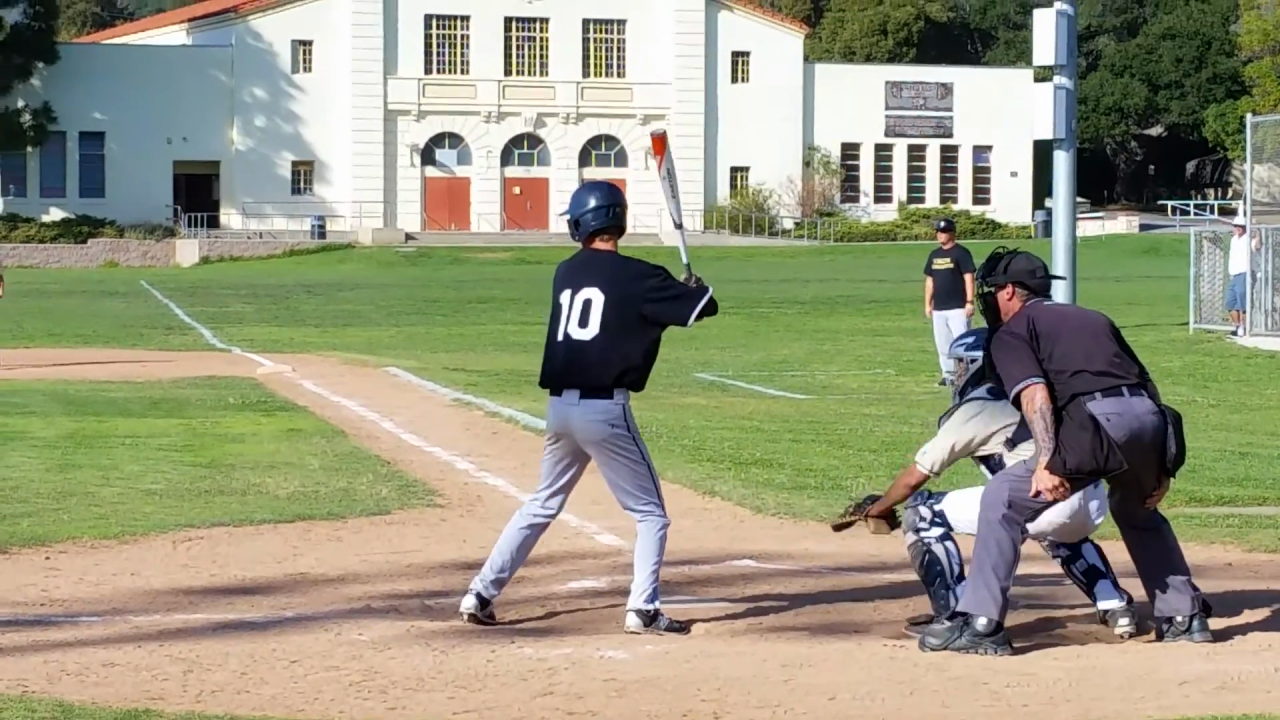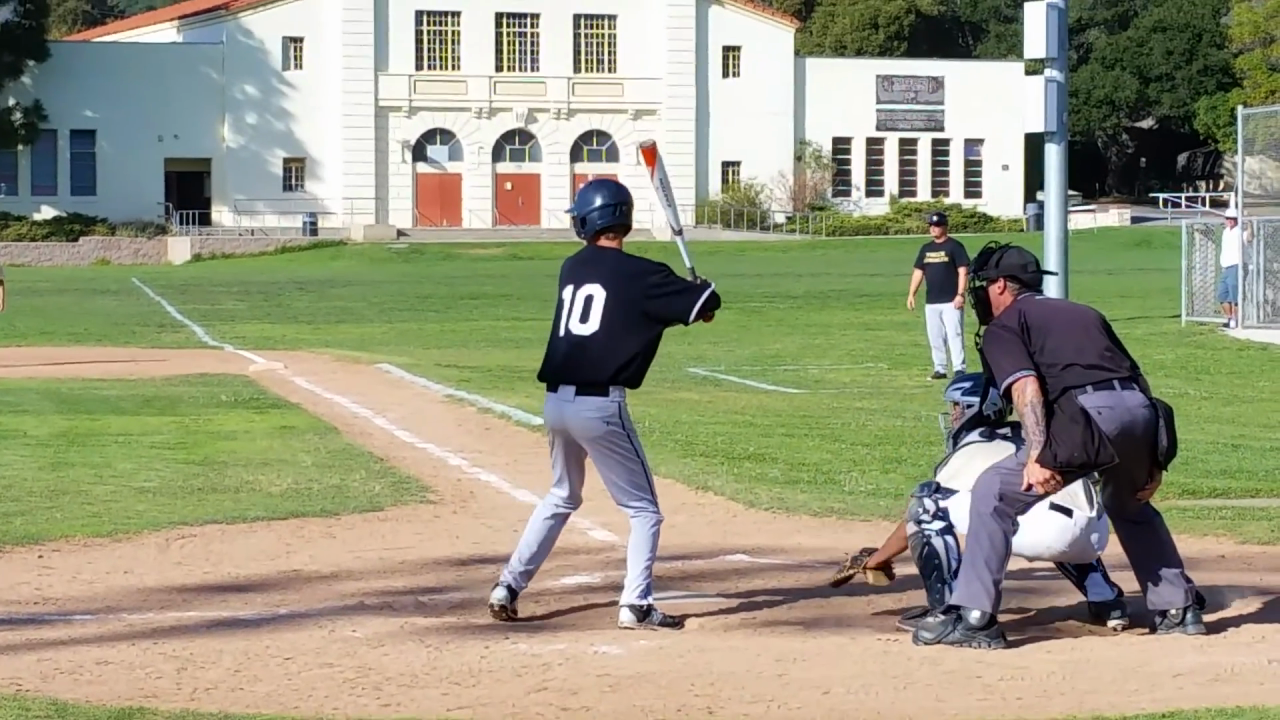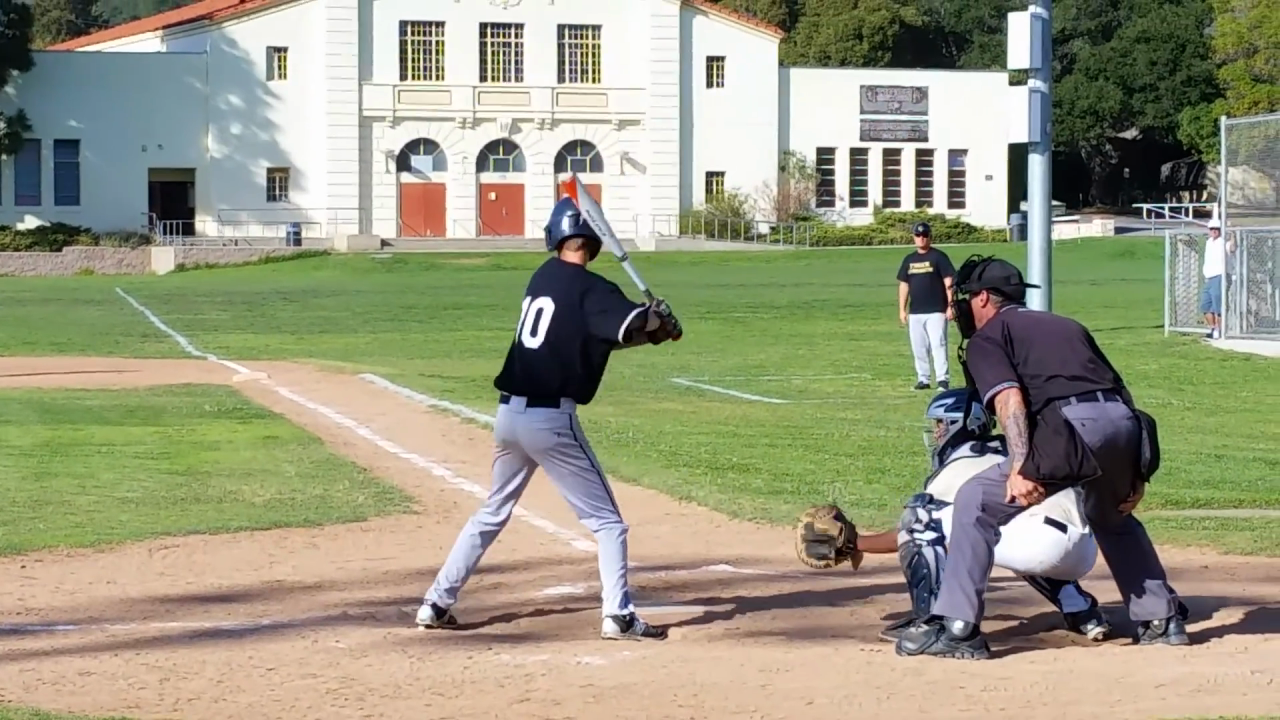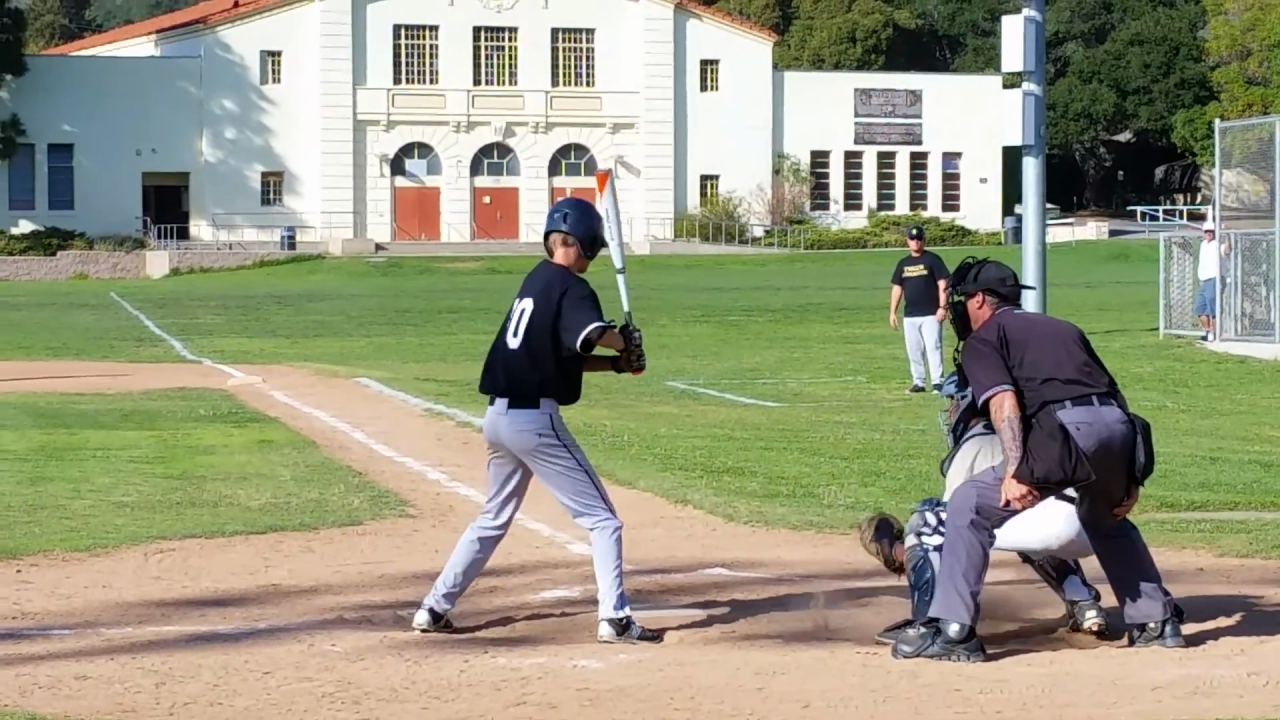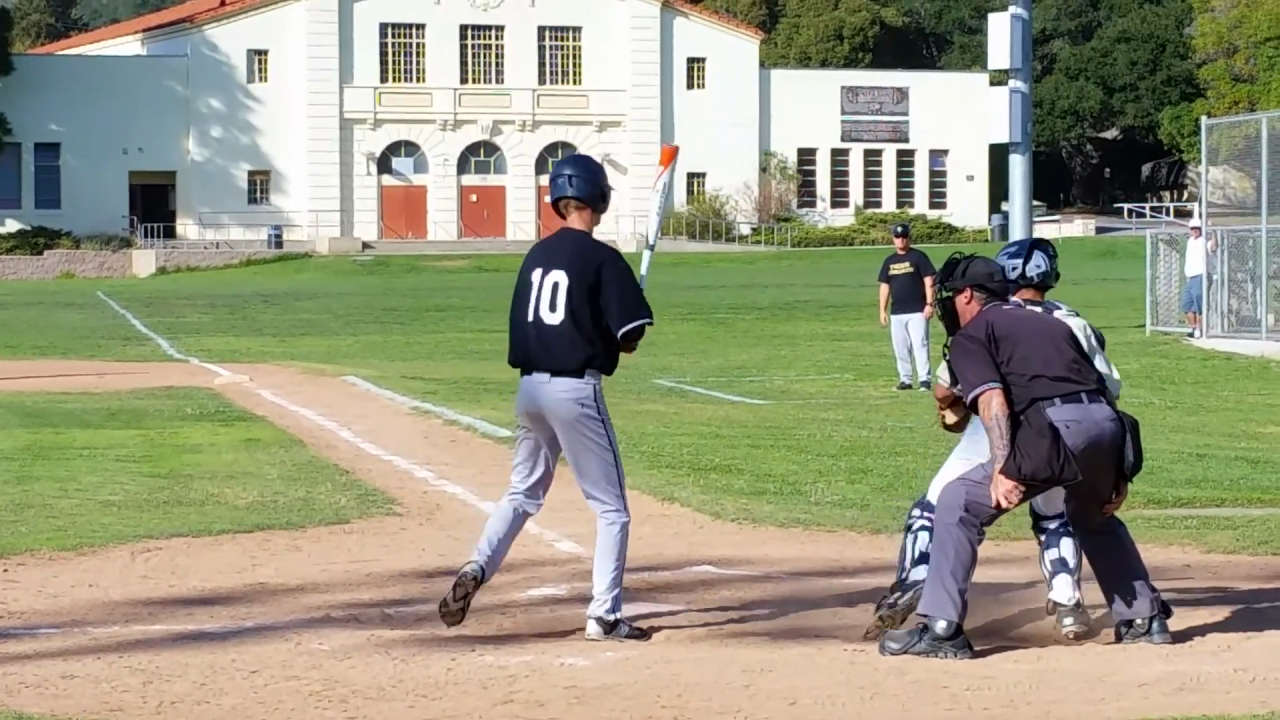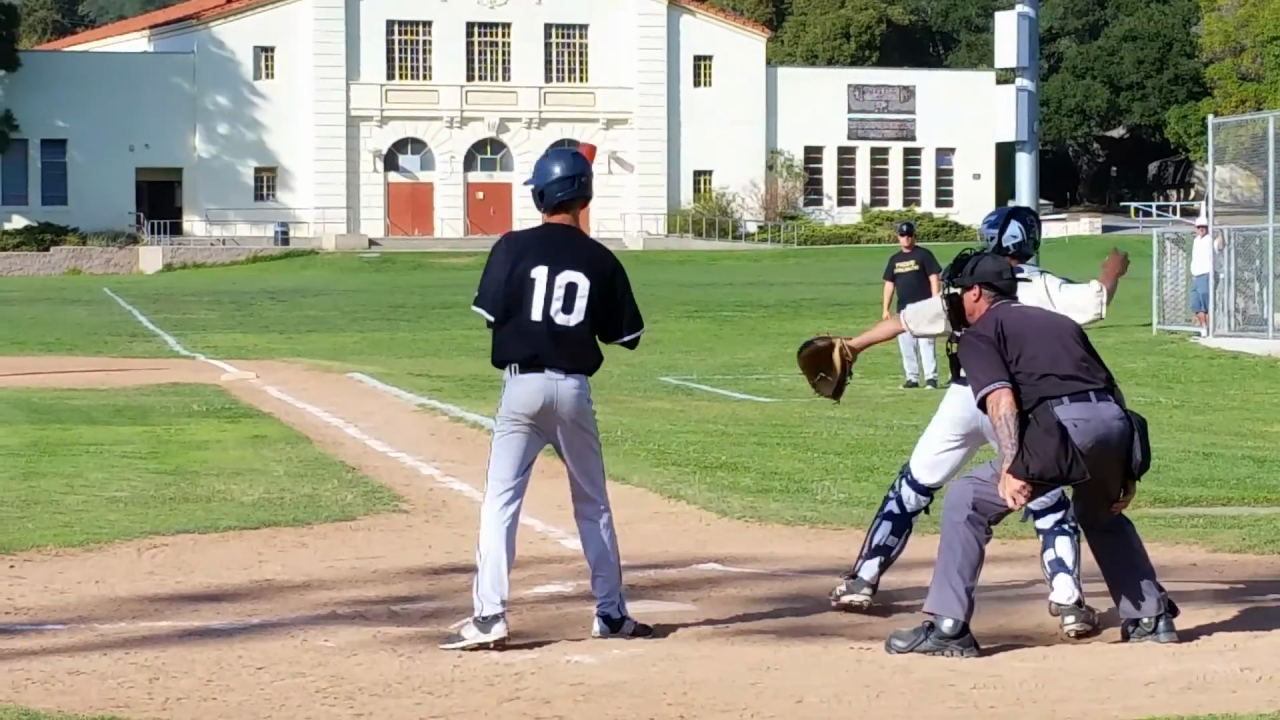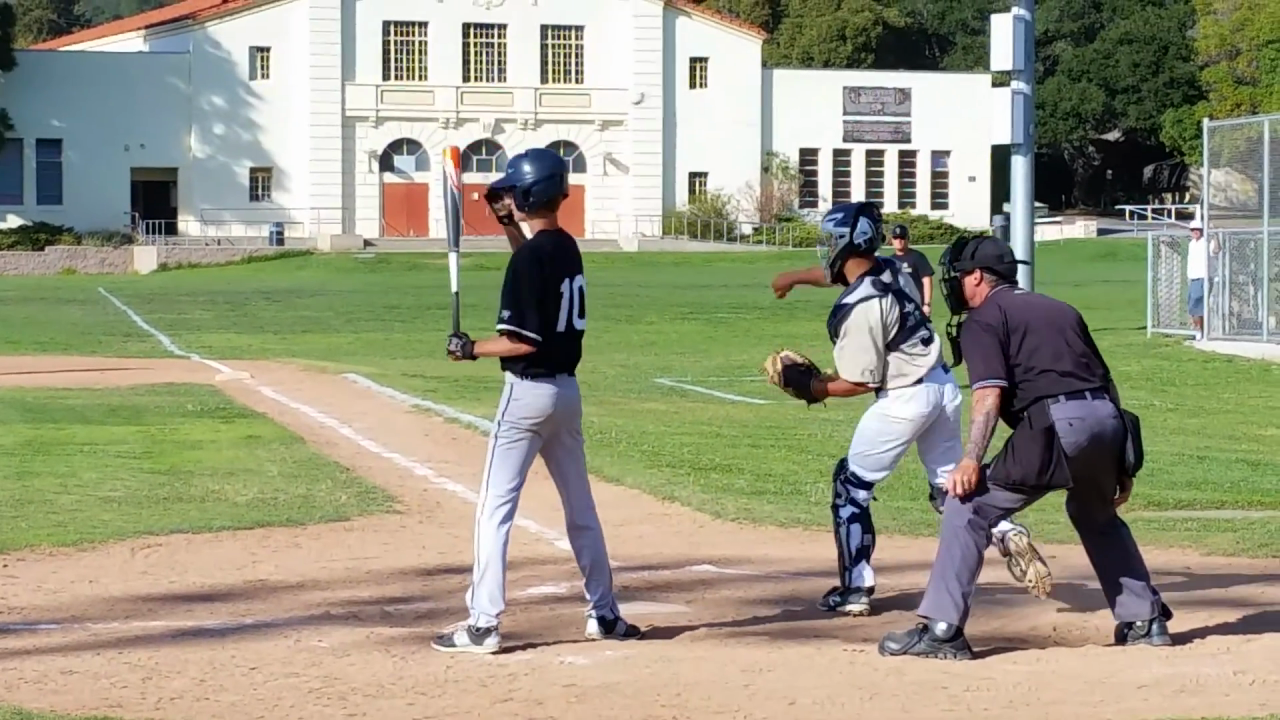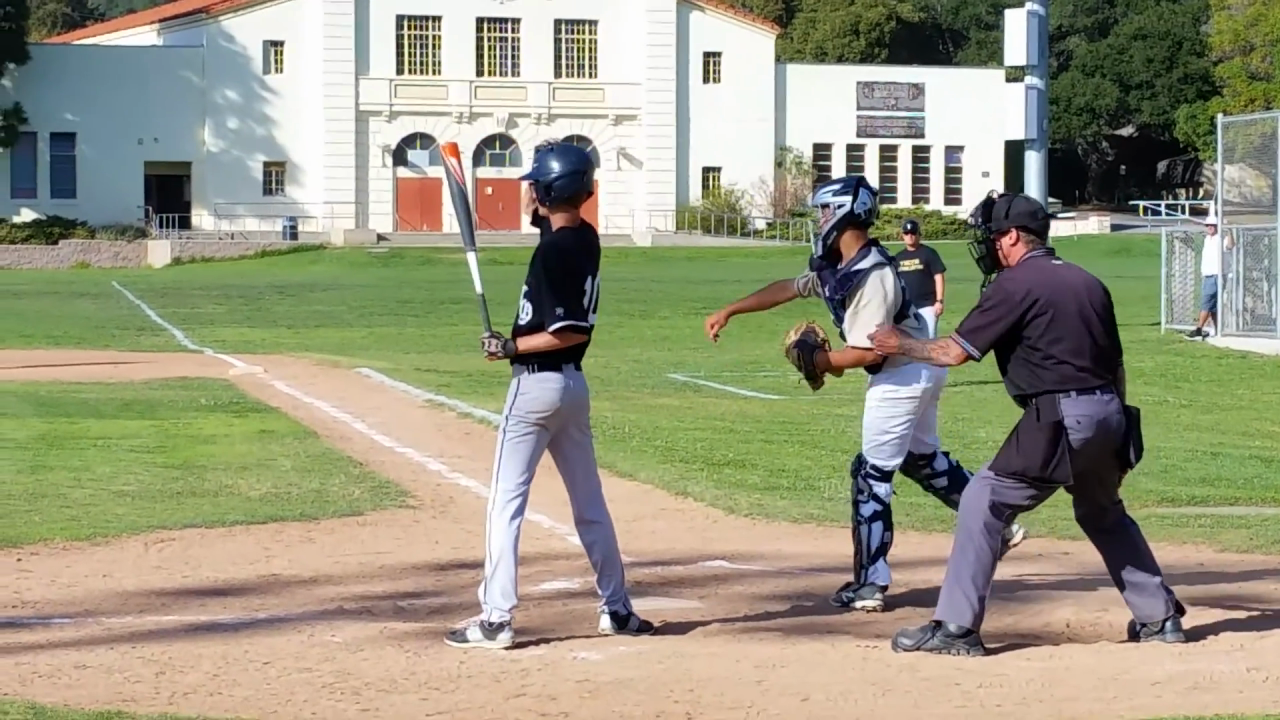
dt=0.4s
person 1, frame 1
left shoulder: (565, 271)
right shoulder: (637, 275)
right elbow: (704, 306)
left wrist: (671, 293)
right wrist: (689, 288)
left hip: (560, 406)
right hip: (604, 409)
left knee: (541, 505)
right knee: (650, 514)
left ankle: (480, 594)
right ankle: (643, 610)
person 1, frame 2
left shoulder: (571, 268)
right shoulder: (640, 273)
right elbow: (707, 303)
left wrist: (678, 304)
right wrist: (696, 293)
left hip: (557, 401)
right hip: (600, 406)
left knee: (561, 499)
right knee: (643, 509)
left ankle: (509, 585)
right ankle: (636, 605)
person 1, frame 3
left shoulder: (542, 276)
right shoulder: (591, 288)
right elbow: (633, 323)
left wrist: (647, 331)
right wrist: (661, 322)
left hip: (509, 413)
right hip: (551, 418)
left knee: (492, 514)
right knee: (607, 521)
left ankle: (436, 602)
right ankle: (618, 615)
person 1, frame 4
left shoulder: (536, 279)
right shoulder: (571, 287)
right elbow: (589, 335)
left wrist: (617, 363)
right wrist: (625, 342)
left hip: (498, 415)
right hip: (534, 419)
left knee: (492, 519)
right knee: (602, 519)
left ankle: (434, 608)
right ankle: (614, 617)
person 1, frame 5
left shoulder: (538, 252)
right shoulder: (603, 258)
right elbow: (630, 332)
right wrist: (618, 340)
left hip: (532, 388)
right hip: (576, 391)
left knee: (522, 495)
right knee: (611, 510)
left ankle: (478, 566)
right ankle: (605, 616)
person 1, frame 6
left shoulder: (512, 246)
right shoulder: (602, 260)
left elbow: (491, 317)
right elbow: (625, 336)
left hip: (523, 386)
right hip: (573, 389)
left knee: (500, 502)
right knee: (593, 507)
left ankle: (489, 614)
right ankle: (610, 614)
person 1, frame 7
left shoulder: (531, 255)
right shoulder: (567, 247)
left elbow: (525, 341)
left wrist: (471, 349)
right wrist: (507, 221)
left hip: (528, 392)
right hip: (566, 391)
left knee: (496, 509)
right knee: (580, 508)
left ankle: (483, 624)
right ankle: (603, 614)
person 1, frame 8
left shoulder: (553, 250)
right shoulder: (586, 239)
left elbow: (569, 332)
left wrist: (510, 346)
right wrist: (546, 173)
left hip: (536, 385)
right hip: (572, 384)
left knee: (507, 502)
right knee: (589, 502)
left ankle: (496, 619)
right ankle: (616, 609)
person 2, frame 1
left shoulder: (1012, 331)
right shoulder: (1094, 317)
left elbow: (1035, 394)
left wrist: (1047, 462)
right wrist: (1158, 465)
left hip: (1098, 422)
right hip: (1149, 419)
left knee: (1003, 499)
right knee: (1138, 511)
left ankle: (981, 624)
right ankle: (1185, 616)
person 2, frame 2
left shoulder: (1003, 325)
right shoulder: (1086, 312)
left elbow: (1027, 387)
left wrist: (1038, 455)
right wrist: (1150, 459)
left hip: (1089, 415)
right hip: (1140, 412)
left knee: (994, 492)
right knee: (1130, 505)
left ankle: (974, 618)
right ankle: (1179, 609)
person 2, frame 3
left shoulder: (987, 336)
right shoulder: (1068, 324)
left elbow: (1009, 399)
left wrist: (1021, 467)
right wrist: (1133, 471)
left hip: (1072, 428)
right hip: (1124, 424)
left knee: (976, 503)
right knee: (1113, 517)
left ankle: (957, 628)
right ankle: (1162, 620)
person 2, frame 4
left shoulder: (981, 338)
right shoulder: (1064, 327)
left elbow: (1004, 402)
left wrist: (1015, 471)
right wrist: (1127, 475)
left hip: (1067, 432)
right hip: (1119, 428)
left knee: (970, 506)
right knee: (1106, 519)
left ankle: (954, 632)
right ankle: (1156, 622)
person 2, frame 5
left shoulder: (971, 334)
right shoulder: (1052, 322)
left elbow: (992, 400)
left wrist: (1003, 469)
right wrist: (1116, 471)
left hip: (1056, 429)
right hip: (1107, 424)
left knee: (960, 503)
right knee: (1094, 517)
left ankle: (941, 629)
right ankle: (1144, 618)
person 2, frame 6
left shoulder: (979, 333)
right shoulder: (1060, 320)
left elbow: (1001, 400)
left wrist: (1010, 468)
right wrist: (1124, 468)
left hip: (1064, 428)
right hip: (1114, 424)
left knee: (966, 501)
right knee: (1102, 515)
left ankle: (949, 628)
right ankle: (1151, 616)
person 2, frame 7
left shoulder: (982, 318)
right shoulder: (1060, 308)
left elbow: (988, 393)
left wrist: (971, 460)
right wrist: (1120, 464)
left hip: (1056, 426)
right hip: (1107, 420)
left knee: (966, 507)
right knee: (1097, 517)
left ankle: (942, 631)
right ankle: (1146, 620)
person 2, frame 8
left shoulder: (1014, 284)
right shoulder: (1090, 283)
left elbow: (955, 351)
right elbow: (1116, 365)
left wrist: (900, 344)
right wrist: (1119, 439)
left hip: (1060, 419)
right hip: (1109, 413)
left knee: (982, 502)
right knee: (1103, 513)
left ankle: (956, 628)
right ankle: (1160, 615)
person 3, frame 1
left shoulder: (974, 408)
left elbow: (916, 475)
left wrist: (881, 506)
right hip: (1090, 501)
left knee: (922, 512)
left ankle: (955, 615)
right ankle: (1116, 607)
person 3, frame 2
left shoulder: (971, 451)
right shoulder: (1025, 437)
left elbow: (921, 512)
left wrist: (877, 557)
left hip: (1054, 529)
right hip: (1094, 533)
left knee: (928, 502)
right ankle: (1107, 602)
person 3, frame 3
left shoulder: (959, 467)
right shoulder: (1011, 452)
left elbow: (915, 524)
left wrist: (860, 542)
left hip: (1048, 544)
right hip: (1084, 550)
left knee: (921, 513)
right ankle: (1082, 613)
person 3, frame 4
left shoulder: (971, 448)
left wrist: (903, 553)
left hip: (1054, 519)
right hip: (1082, 526)
left knee: (929, 519)
right ankle: (1085, 605)
person 3, frame 5
right shoulder: (1073, 323)
left elbow: (943, 391)
right elbow: (1109, 388)
left wrist: (949, 407)
left knee: (930, 513)
right knee: (1053, 519)
left ankle: (912, 586)
right ankle: (1067, 606)
person 3, frame 6
right shoulder: (1041, 286)
left elbow: (904, 321)
right elbow: (1095, 300)
left wrist: (851, 344)
right wrist: (1114, 268)
left hip: (964, 401)
left knee: (911, 491)
right knee: (1050, 508)
left ankle: (863, 581)
right ankle: (1068, 604)
person 3, frame 7
left shoulder: (858, 310)
right shoulder: (887, 269)
left elbow: (858, 383)
right elbow: (835, 274)
left wrist: (815, 389)
right wrist: (798, 275)
left hip: (905, 401)
right hip: (942, 387)
left knee: (851, 486)
left ankle: (855, 591)
right ankle: (1006, 535)
person 3, frame 8
left shoulder: (872, 276)
right shoulder: (837, 265)
left elbow: (867, 351)
right elbow: (787, 288)
left wrist: (821, 362)
right wrist: (729, 309)
left hip: (901, 378)
right hip: (916, 369)
left knee: (872, 479)
right knee: (924, 458)
left ankle: (870, 587)
